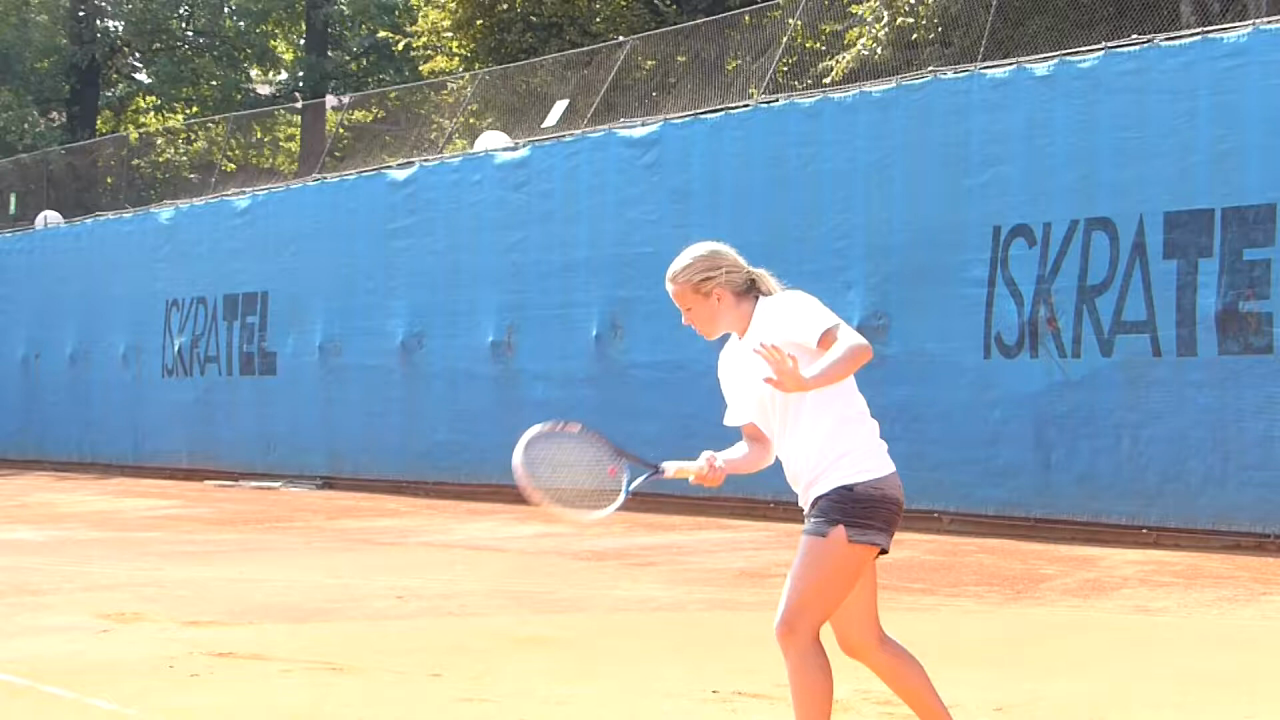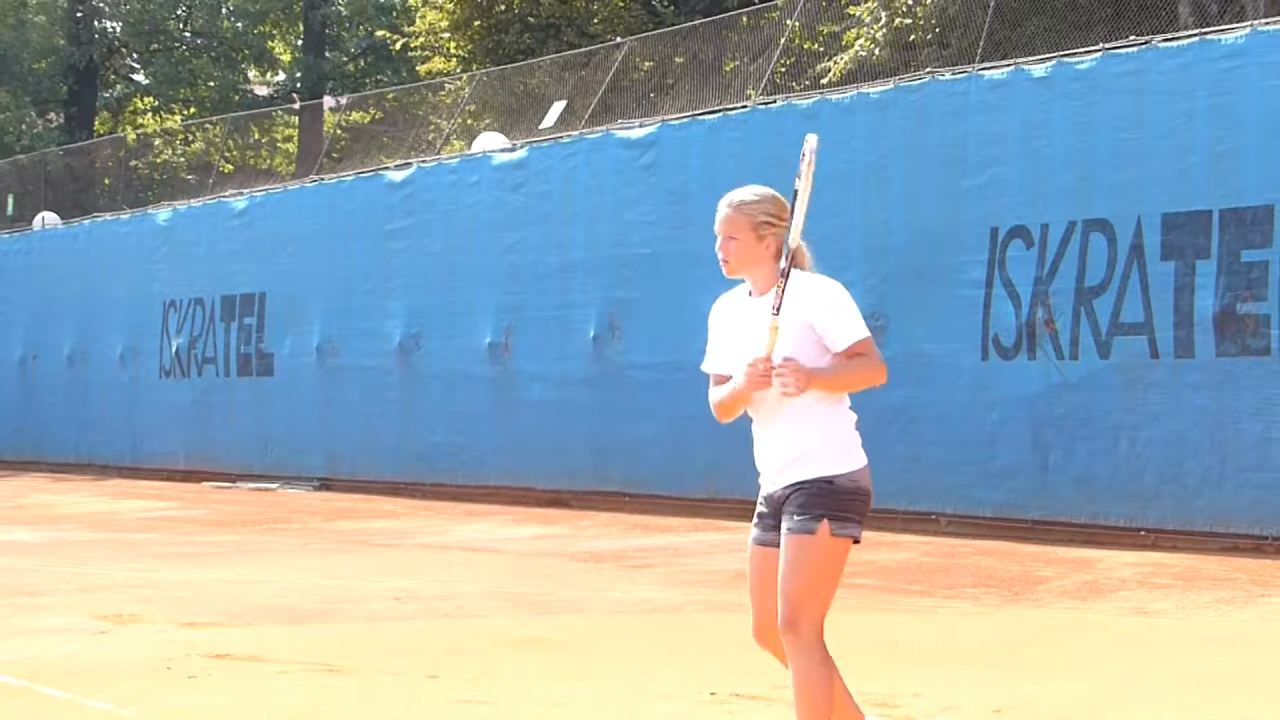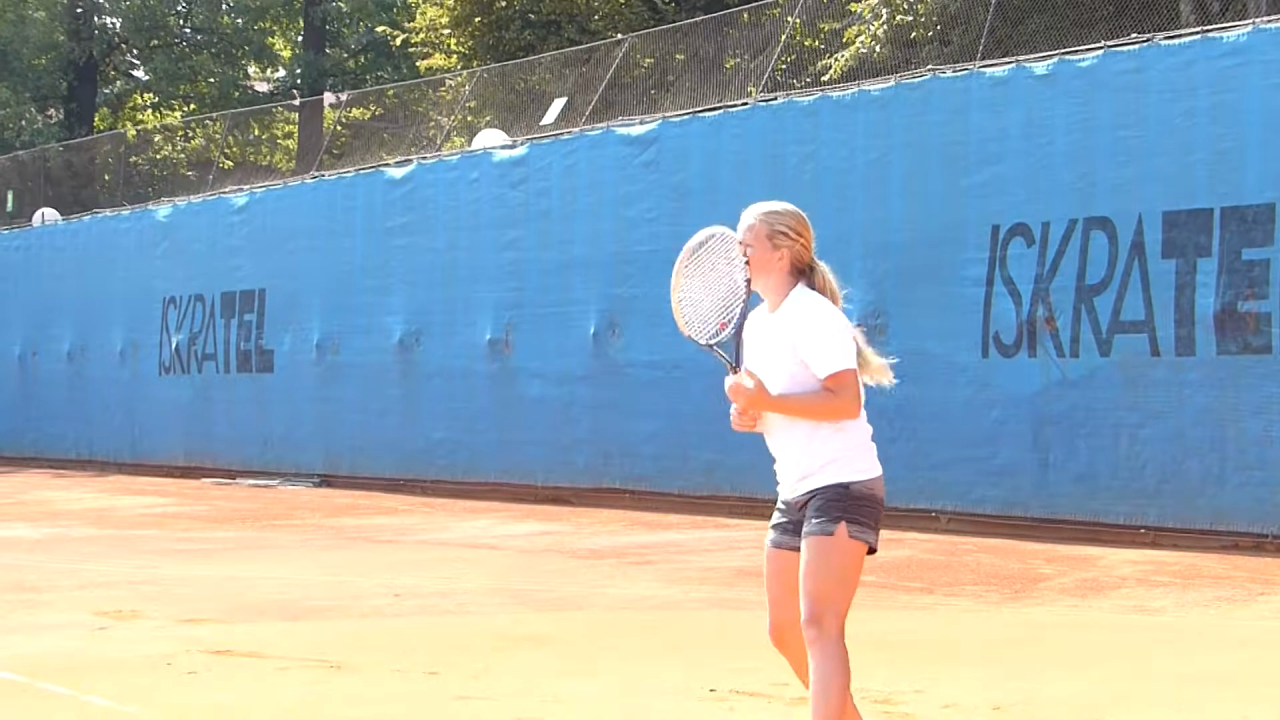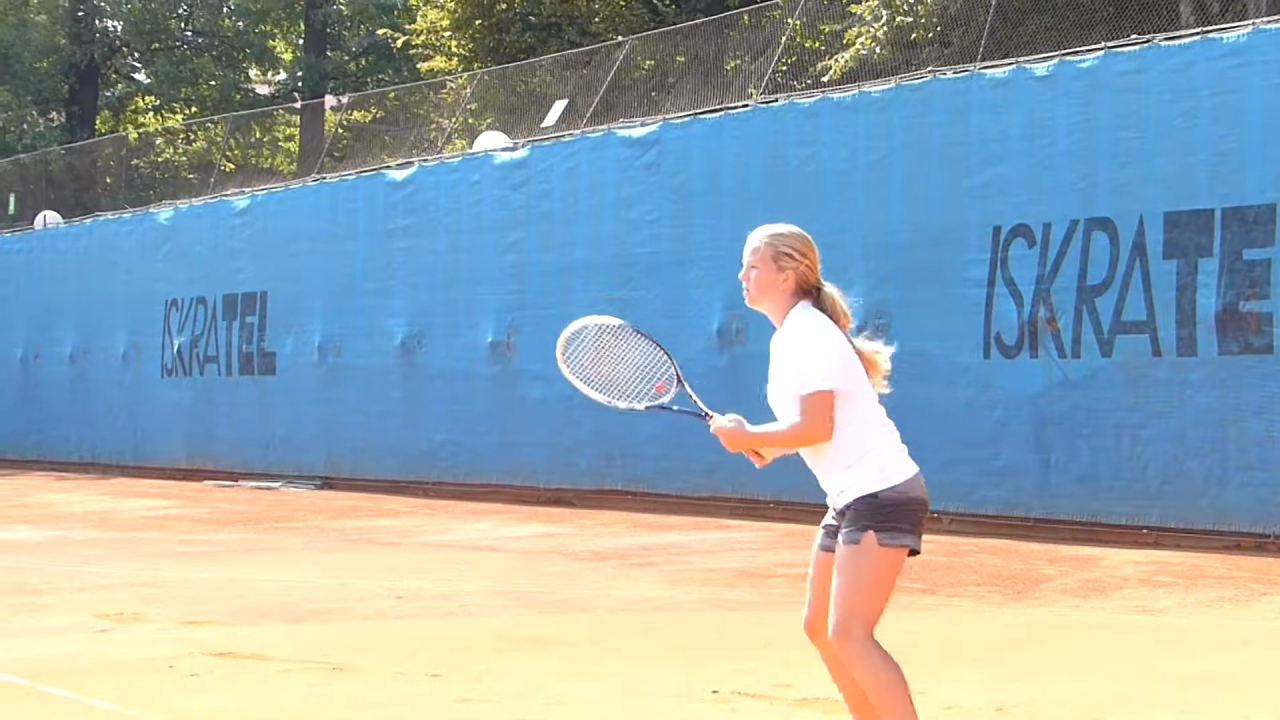
dt=0.4s
person 1, frame 1
left shoulder: (789, 309)
right shoulder: (731, 359)
left elbow: (855, 348)
right elbow: (760, 448)
left wrist: (804, 382)
right wrist: (721, 464)
left hip: (858, 490)
right hip: (826, 499)
left knee: (793, 629)
right knee: (862, 639)
person 1, frame 2
left shoulder: (819, 292)
right shoulder: (726, 310)
left elbow: (873, 369)
right elbow: (720, 405)
left wrist: (808, 377)
right wrist: (738, 391)
left hip: (828, 480)
right hip: (777, 488)
left knee: (796, 628)
right knee: (768, 630)
person 1, frame 3
left shoulder: (816, 317)
right shoulder: (757, 322)
left elbow: (847, 403)
left wrist: (767, 404)
right wrist: (746, 412)
left hip: (846, 491)
right hip: (798, 496)
left knee: (817, 627)
right knee: (787, 633)
person 1, frame 4
left shoulder: (801, 337)
right shoulder: (802, 334)
left elbow: (819, 427)
left wrist: (747, 436)
right wrist: (774, 446)
left hip: (885, 495)
right hip: (863, 499)
left knee: (841, 636)
right knee: (828, 627)
